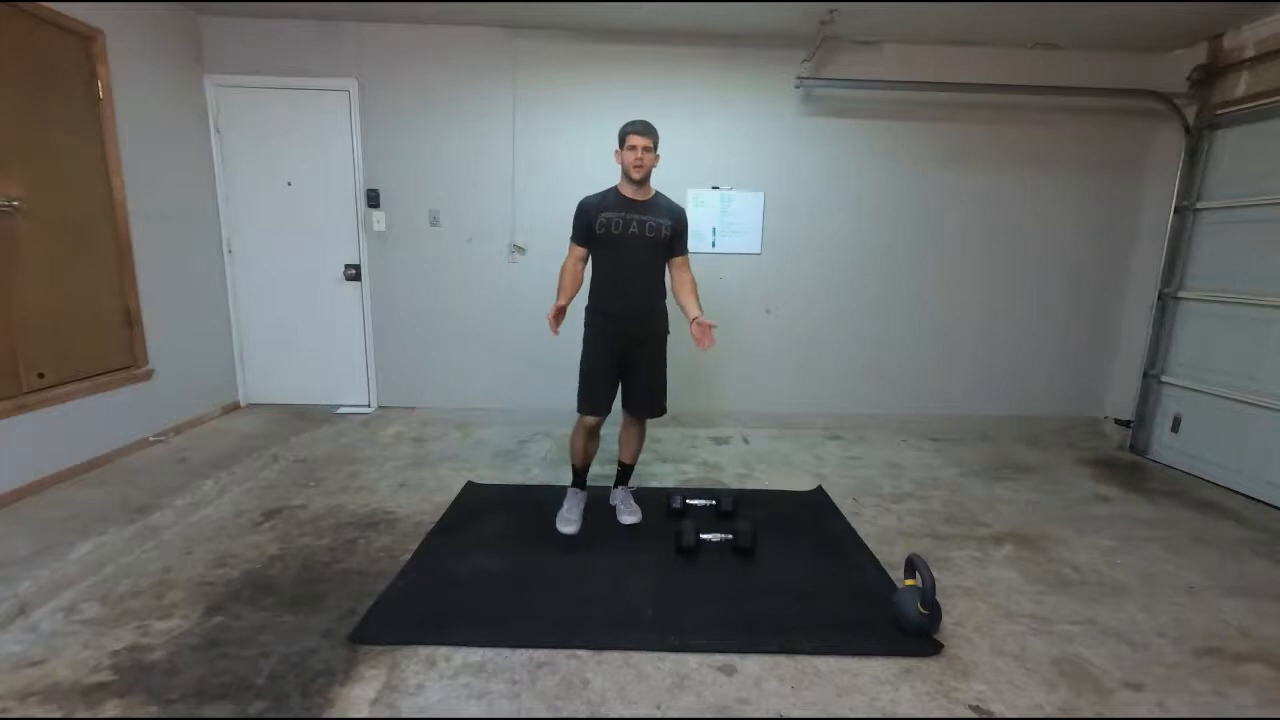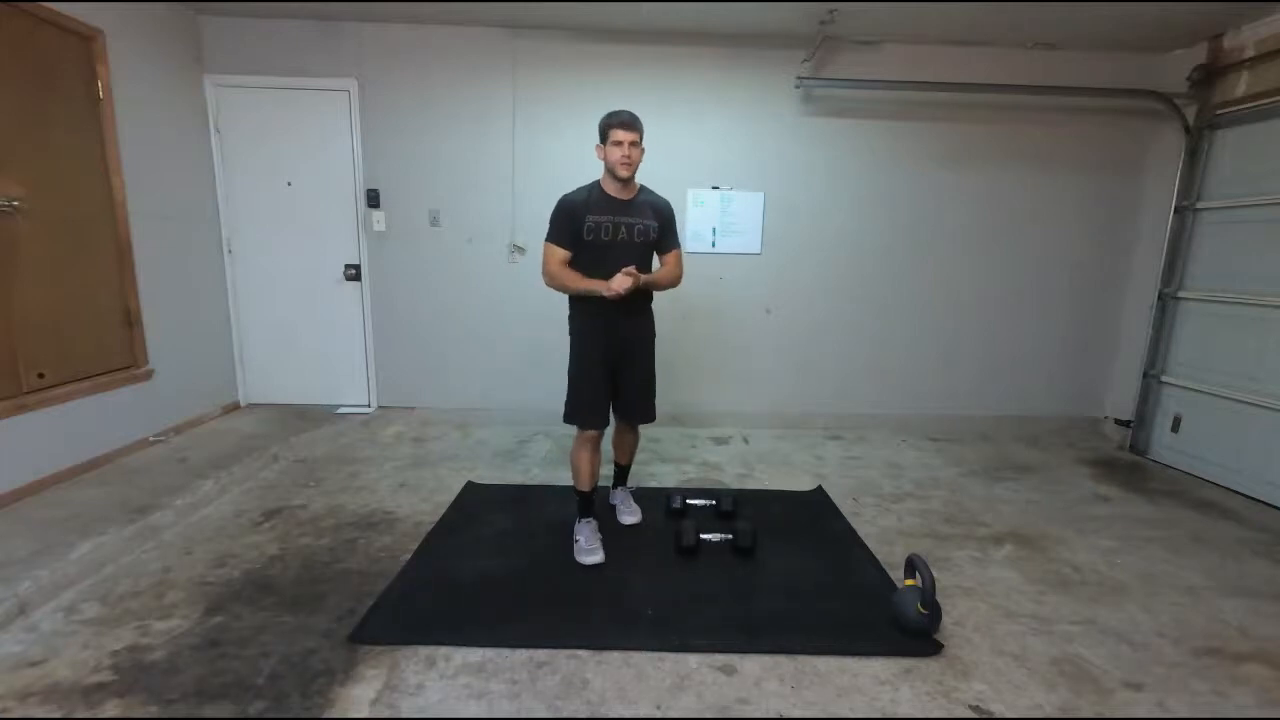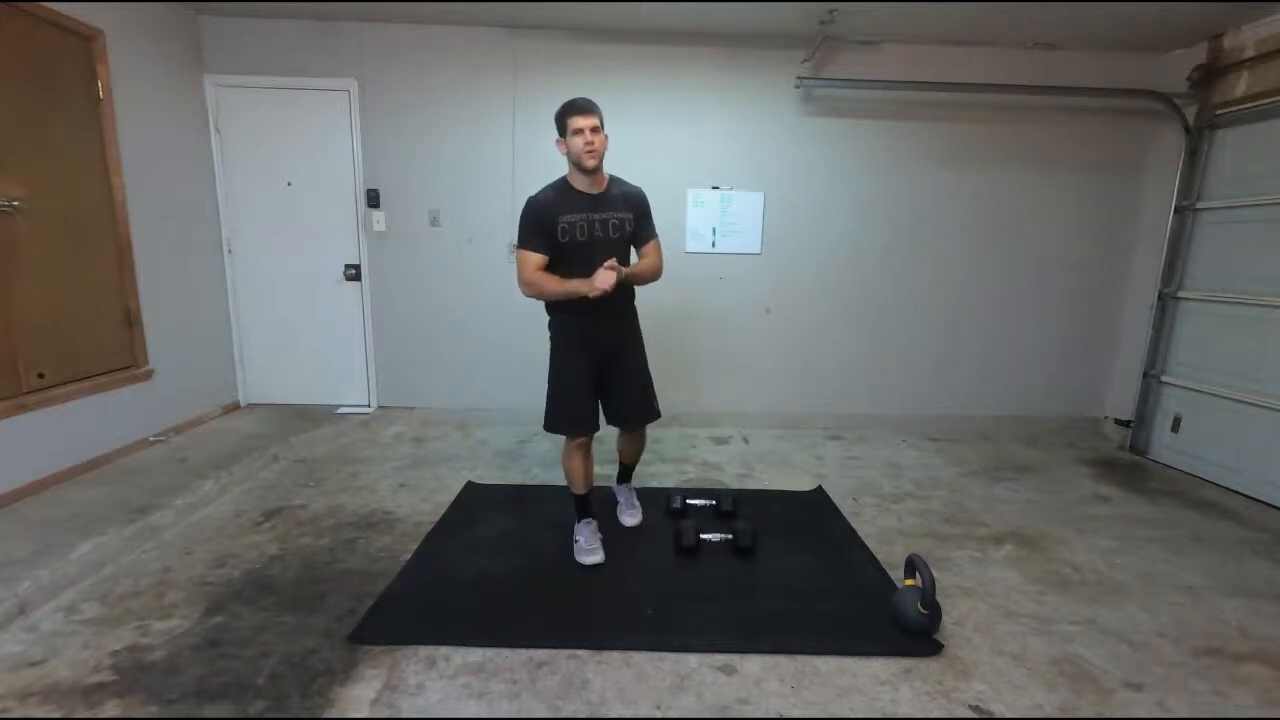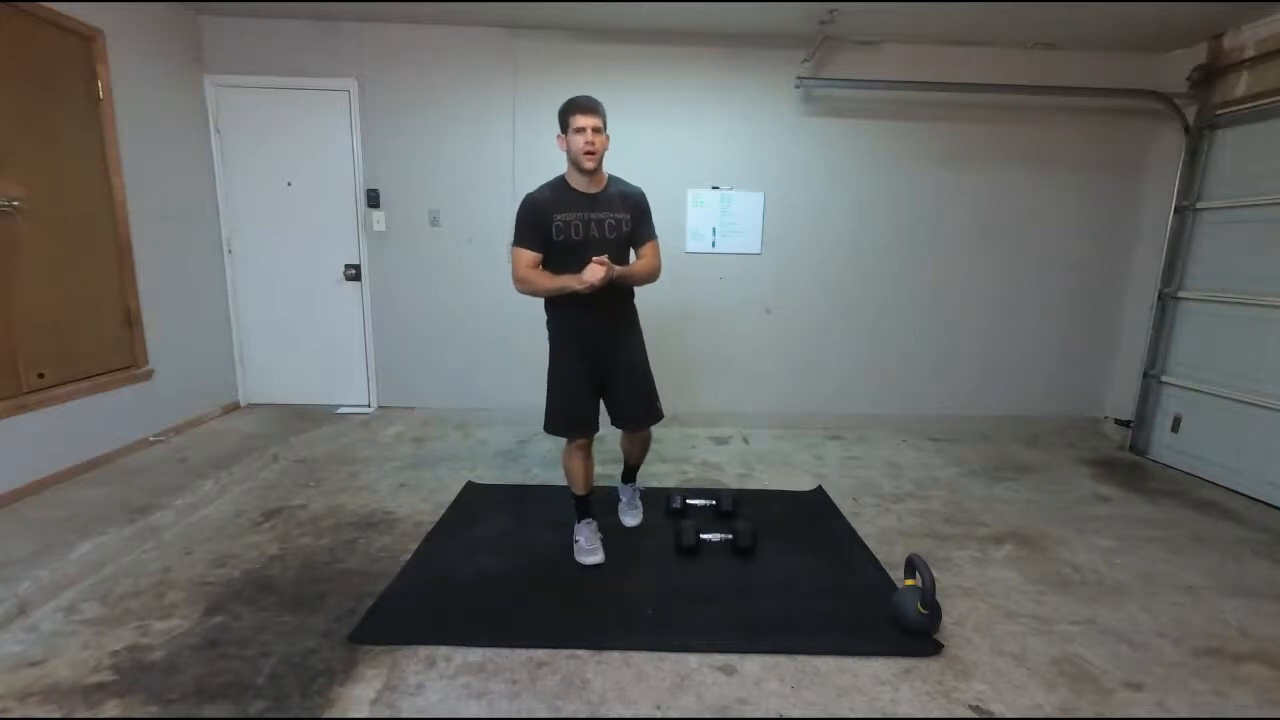
dt=0.7s
person 1, frame 1
left shoulder: (672, 213)
right shoulder: (592, 206)
left elbow: (680, 271)
right elbow: (575, 262)
left wrist: (694, 315)
right wrist: (563, 300)
left hip: (650, 332)
right hip: (602, 329)
left knee: (637, 415)
right knee: (590, 418)
left ankle: (621, 488)
right ankle: (576, 490)
person 1, frame 2
left shoulder: (658, 208)
right shoulder: (573, 205)
left elbow: (673, 272)
right elbow: (552, 272)
left wrist: (639, 281)
right wrist: (603, 287)
left hip: (638, 333)
right hip: (590, 334)
left knee: (630, 419)
right knee: (589, 429)
left ankle: (620, 488)
right ankle: (585, 519)
person 1, frame 3
left shoulder: (632, 198)
right shoulder: (543, 205)
left elbow: (654, 265)
right elbow: (529, 281)
left wrist: (621, 273)
right wrist: (587, 284)
left hip: (623, 334)
right hip: (572, 340)
left knee: (635, 424)
right knee: (578, 436)
left ankle: (624, 486)
right ankle: (584, 521)
person 1, frame 4
left shoulder: (631, 198)
right shoulder: (540, 203)
left elbow: (652, 266)
right elbow: (523, 277)
left wrist: (614, 272)
right wrist: (577, 280)
left hip: (623, 334)
right hip: (571, 340)
left knee: (640, 426)
right knee: (578, 437)
left ankle: (628, 486)
right ankle: (585, 522)
